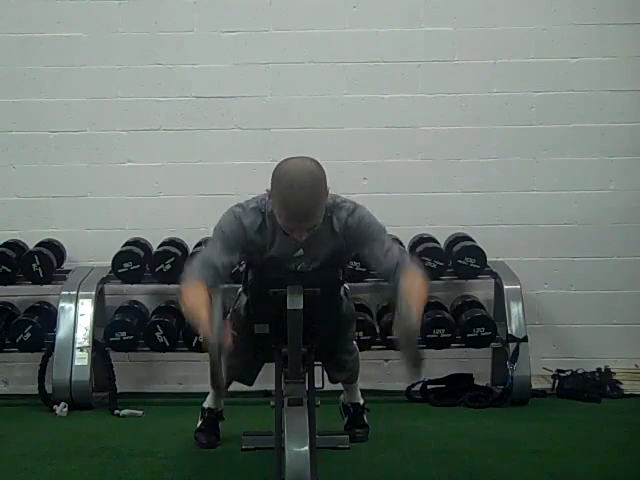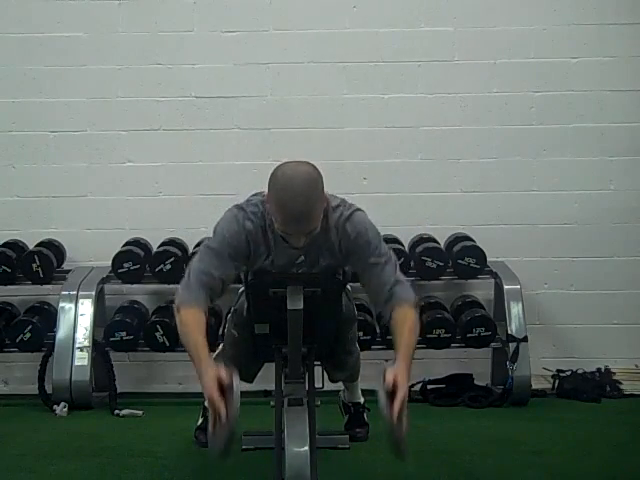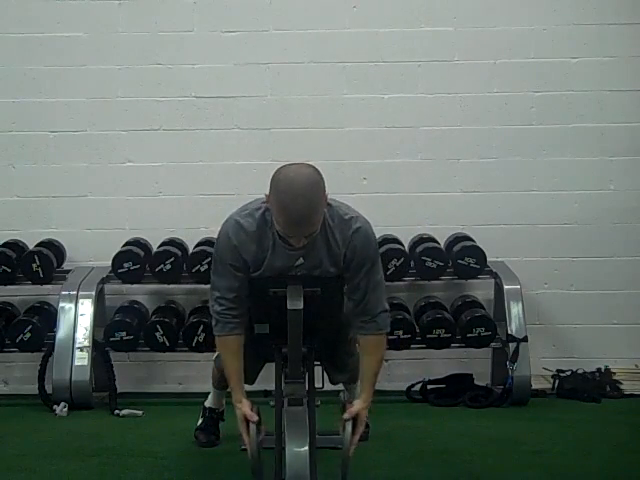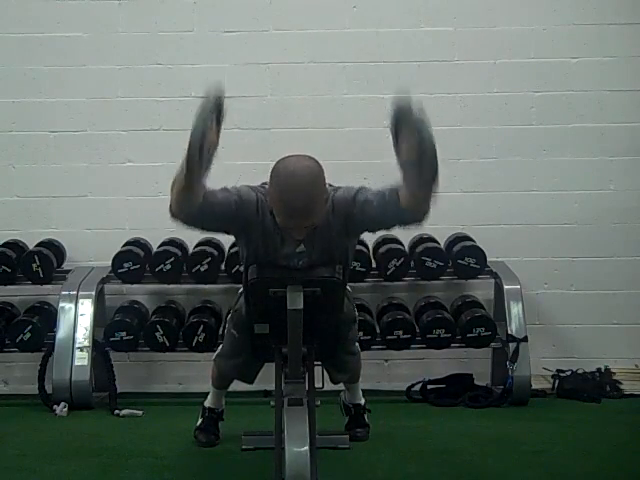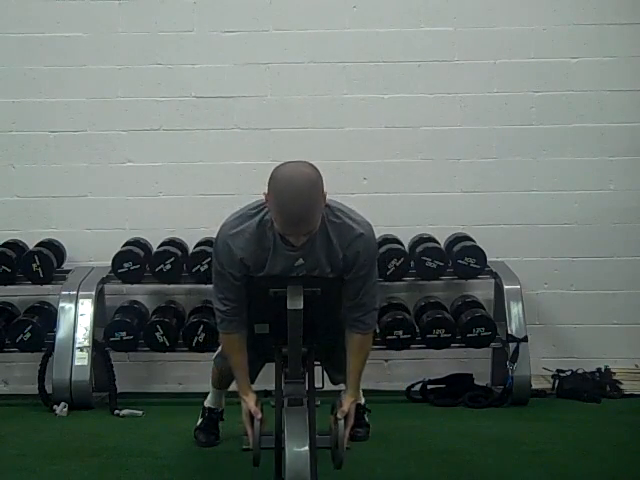
dt=1s
person 1, frame 1
left shoulder: (351, 219)
right shoulder: (243, 220)
left elbow: (397, 264)
right elbow: (200, 272)
left wrist: (411, 310)
right wrist: (205, 320)
left knee: (345, 362)
right knee: (230, 358)
left ankle: (353, 402)
right ankle: (212, 406)
person 1, frame 2
left shoulder: (350, 223)
right shoulder: (242, 221)
left elbow: (396, 292)
right elbow: (190, 294)
left wrist: (402, 366)
right wrist: (205, 369)
left knee: (345, 360)
right knee: (229, 360)
left ankle: (353, 400)
right ankle: (211, 406)
person 1, frame 3
left shoulder: (355, 232)
right shoulder: (238, 231)
left elbow: (371, 316)
right elbow: (228, 316)
left wrist: (365, 396)
right wrist: (239, 396)
left knee: (347, 362)
right knee: (230, 361)
left ankle: (350, 399)
right ankle: (213, 406)
person 1, frame 4
left shoulder: (346, 209)
right shoulder: (248, 208)
left elbow: (411, 209)
right elbow: (183, 209)
left wrist: (415, 168)
right wrist: (195, 161)
left knee: (346, 366)
right knee: (230, 365)
left ankle: (354, 401)
right ankle: (213, 406)
person 1, frame 5
left shoulder: (355, 234)
right shoulder: (235, 235)
left elbow: (361, 317)
right elbow: (230, 316)
left wrist: (353, 392)
right wrist: (245, 390)
right knee: (229, 359)
left ankle: (358, 404)
right ankle: (212, 406)
